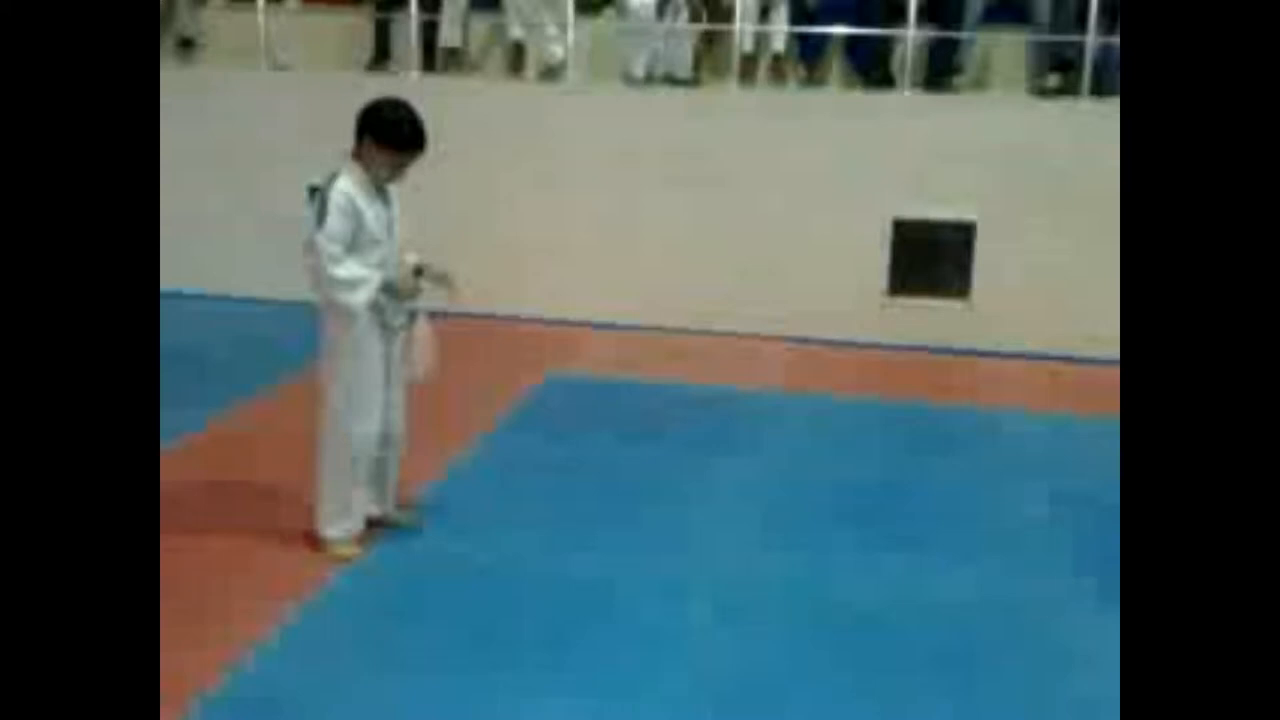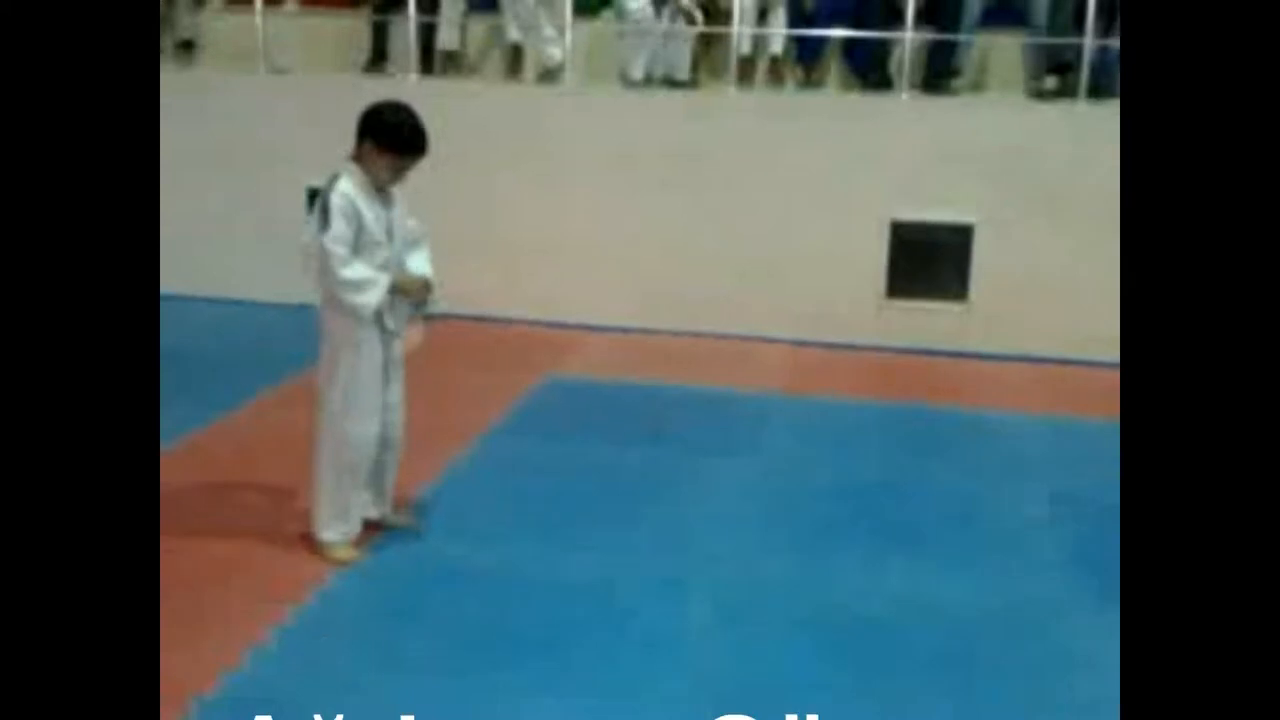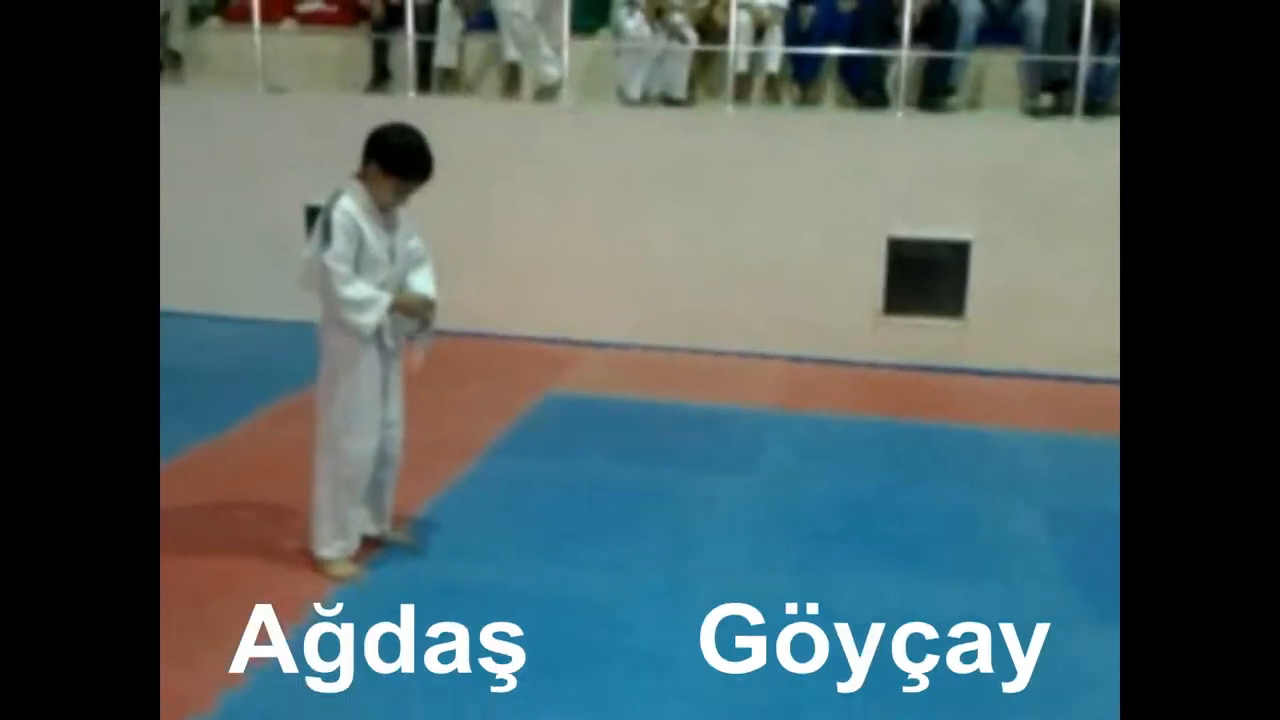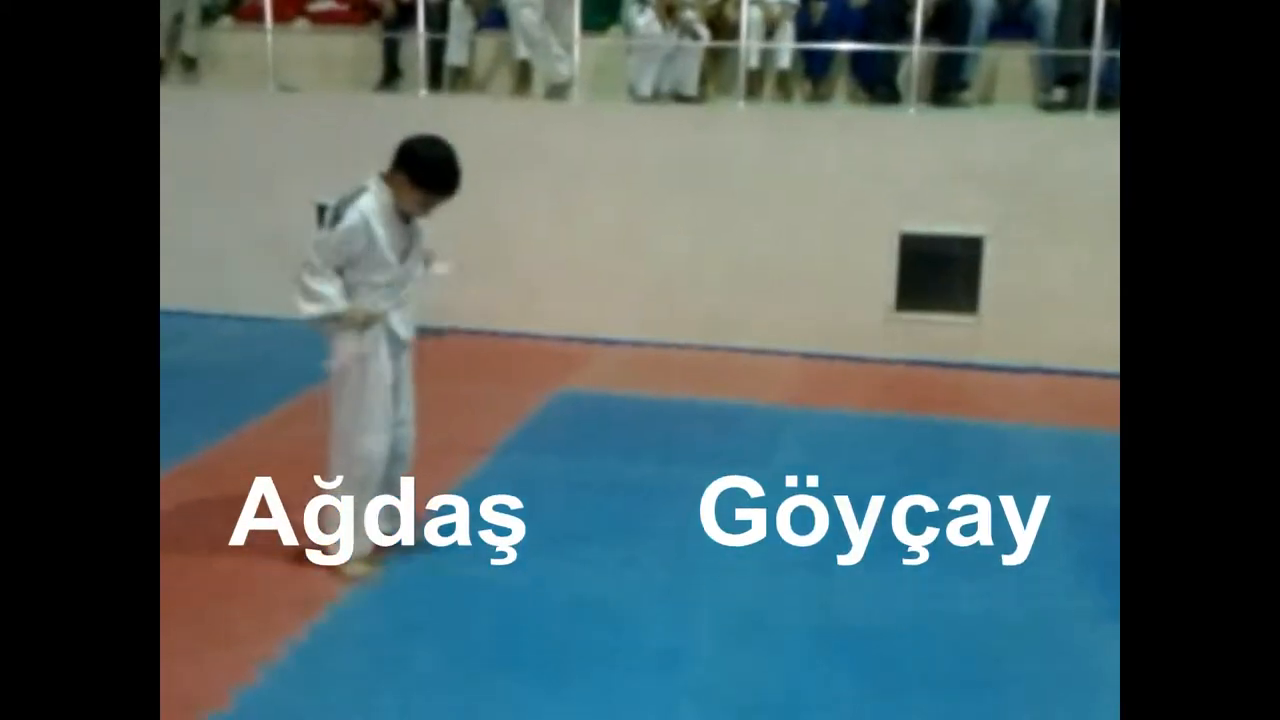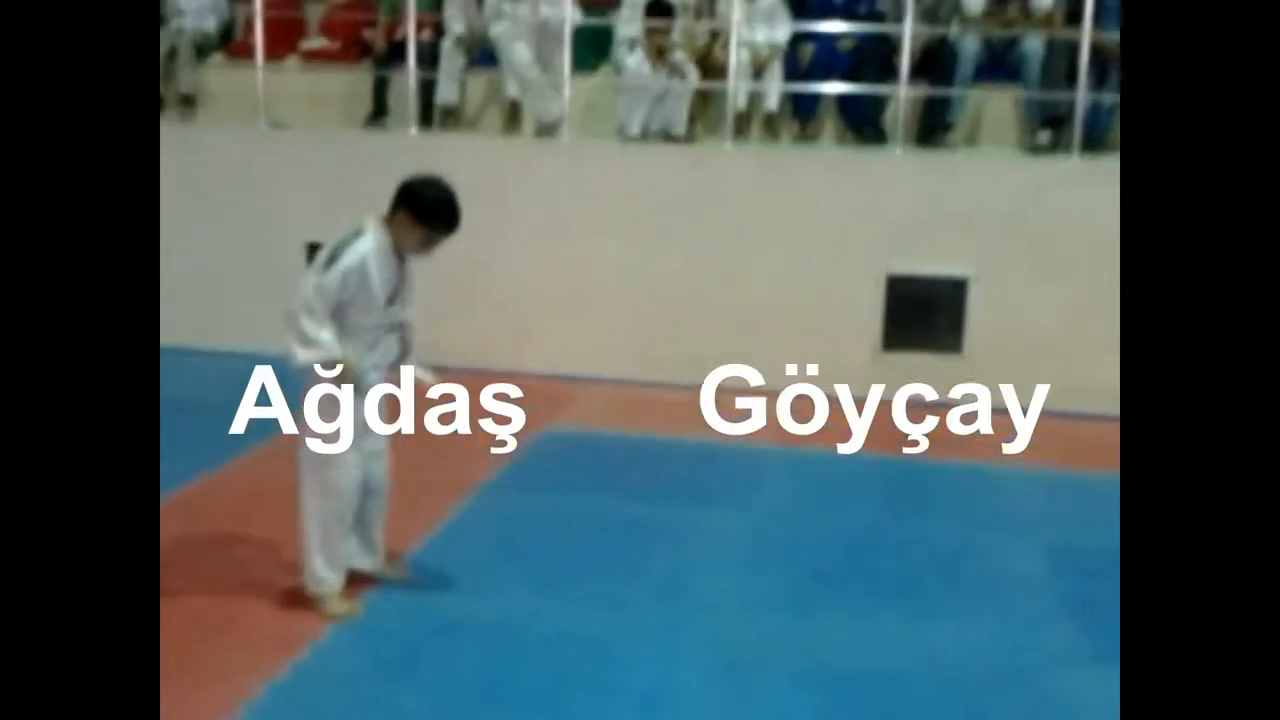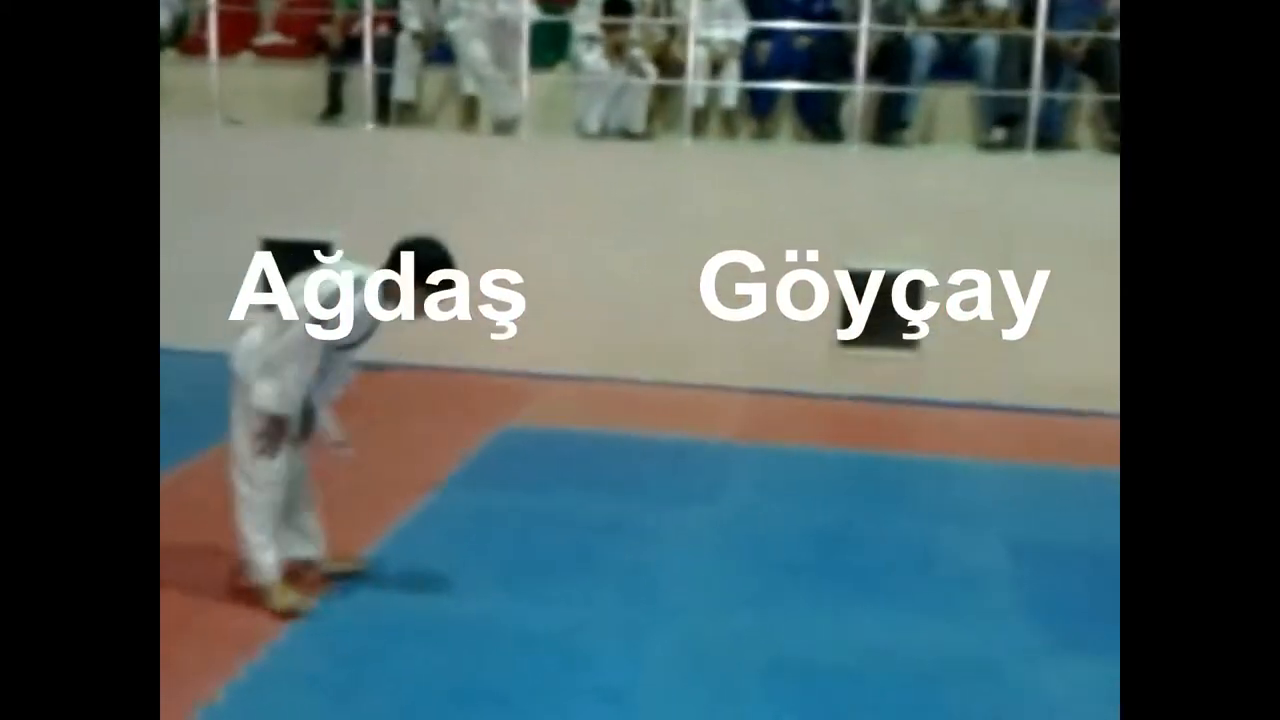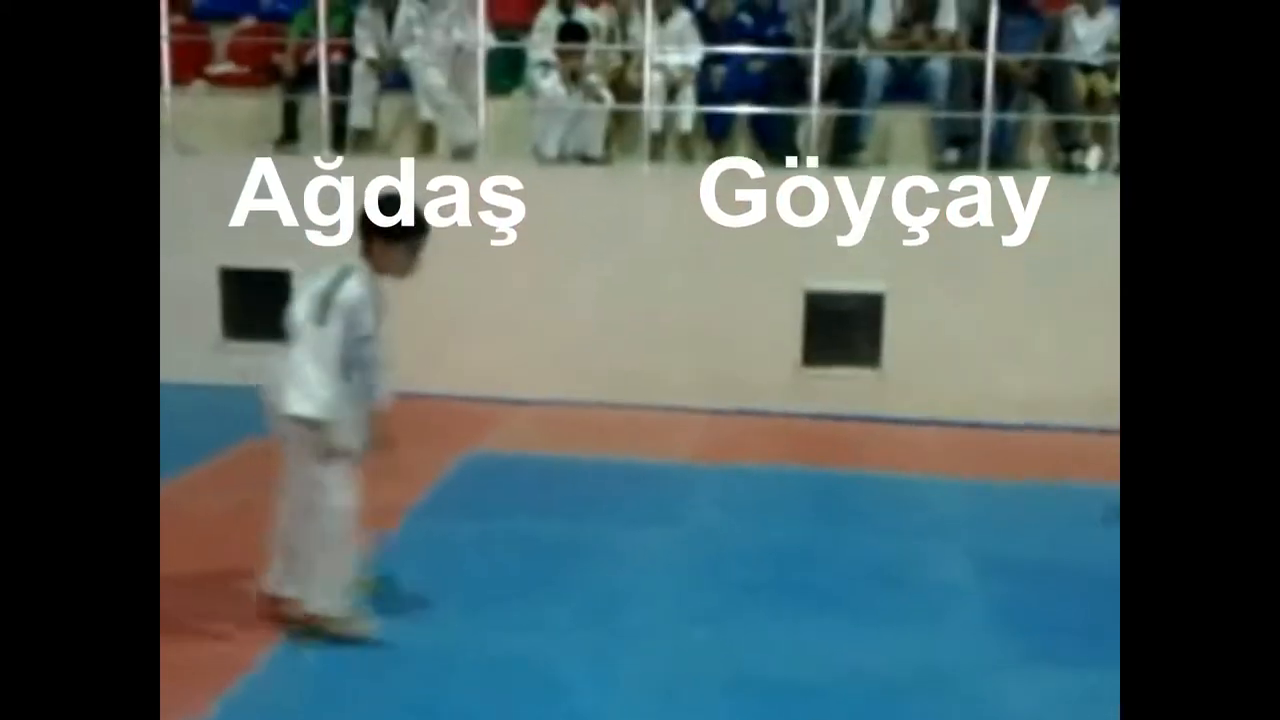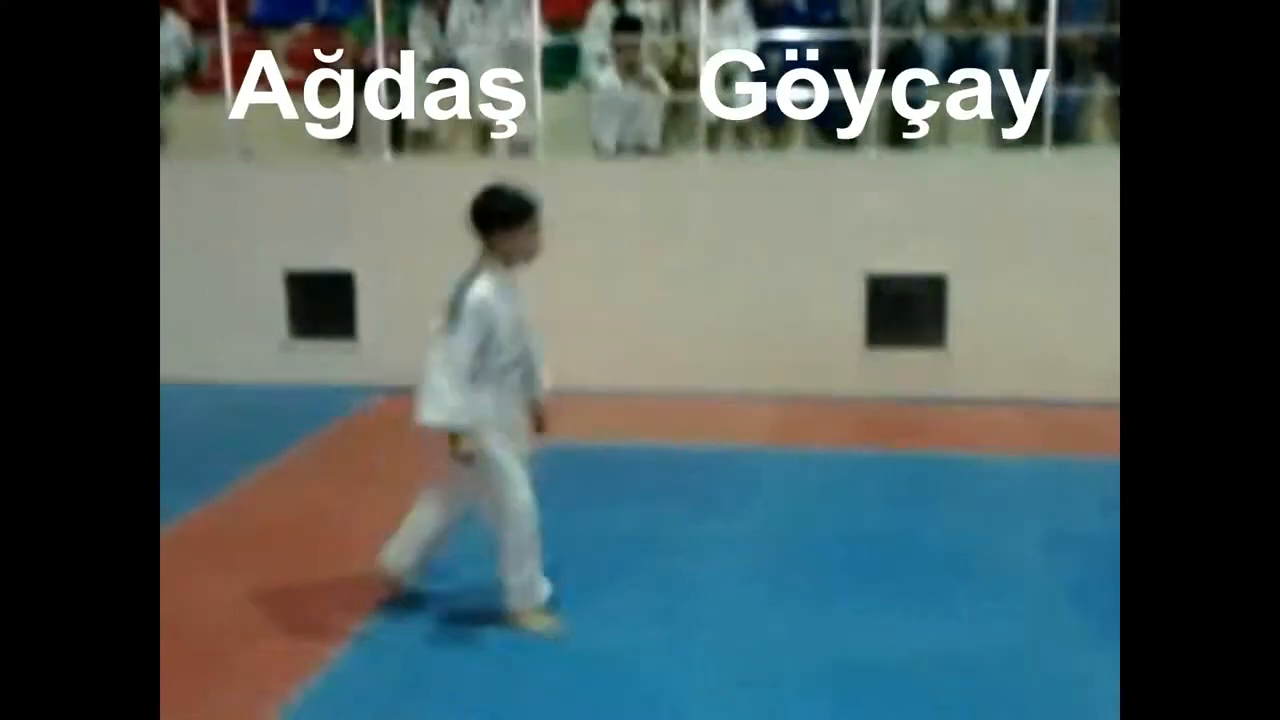
dt=0.3s
person 1, frame 1
left shoulder: (383, 193)
right shoulder: (338, 195)
right elbow: (327, 267)
left wrist: (417, 272)
right wrist: (386, 284)
left hip: (387, 324)
right hip: (353, 327)
left knee: (389, 422)
right knee: (351, 425)
left ankle: (375, 503)
right ankle: (336, 526)
person 1, frame 2
left shoulder: (388, 196)
right shoulder: (339, 198)
left elbow: (413, 242)
right elbow: (334, 270)
left wrist: (419, 278)
right wrist: (393, 285)
left hip: (387, 327)
right hip: (352, 329)
left knee: (388, 423)
right knee: (350, 428)
left ankle: (373, 505)
right ankle: (334, 529)
person 1, frame 3
left shoulder: (392, 214)
right shoulder: (341, 215)
left elbow: (416, 260)
right elbow: (335, 287)
left wrist: (422, 299)
right wrist: (396, 303)
left hip: (387, 344)
right hip: (351, 346)
left knee: (387, 440)
right knee: (349, 446)
left ankle: (372, 522)
right ankle: (334, 546)
person 1, frame 4
left shoulder: (403, 213)
right shoulder: (357, 213)
right elbow: (316, 270)
left wrist: (419, 260)
right wrist: (344, 312)
left hip: (395, 338)
right hip: (361, 344)
left knee: (399, 437)
right knee: (363, 444)
left ankle: (384, 522)
right ankle: (347, 543)
person 1, frame 5
left shoulder: (395, 253)
right shoulder: (356, 253)
right elbow: (308, 310)
left wrist: (398, 340)
right wrist: (330, 365)
left hip: (366, 378)
right hip: (333, 377)
left knee: (372, 472)
right knee: (334, 477)
left ankle: (364, 557)
right ankle: (324, 581)
person 1, frame 6
right shoulder: (349, 302)
left elbow: (338, 358)
right elbow: (296, 353)
left wrist: (322, 415)
right wrist: (278, 415)
left hip: (293, 375)
right hip: (264, 370)
left knee: (292, 468)
right knee: (262, 472)
left ankle: (307, 553)
right ankle: (266, 576)
person 1, frame 7
left shoulder: (368, 289)
right shoulder: (344, 292)
left elbow: (366, 359)
right elbow: (314, 358)
left wrist: (371, 413)
right wrist: (319, 424)
left hip: (338, 409)
right hip: (317, 412)
left knee: (308, 500)
right knee: (334, 503)
left ankle: (287, 591)
right ankle: (323, 606)
person 1, frame 8
left shoulder: (505, 285)
right shoulder: (477, 296)
left elbow: (522, 346)
right elbow: (451, 366)
left wrist: (533, 398)
right wrist: (456, 432)
left hip: (502, 410)
right hip: (479, 416)
left knee: (451, 497)
right knee: (516, 504)
left ankle: (398, 564)
right ankle: (523, 602)
